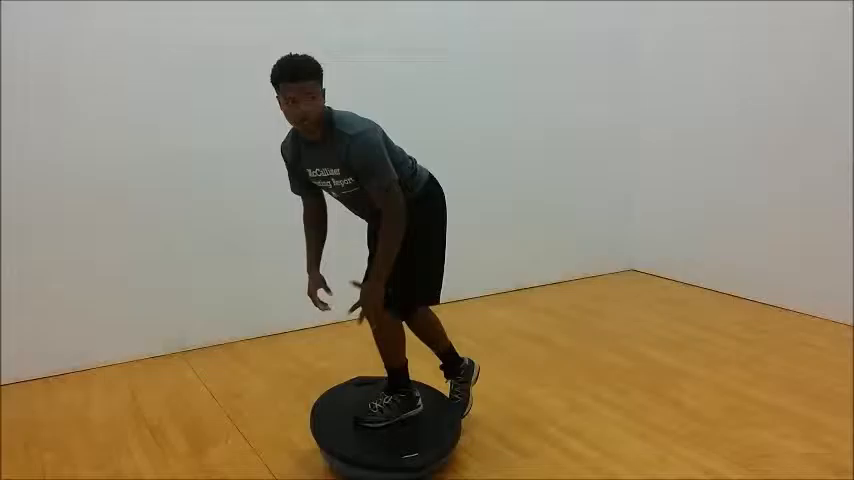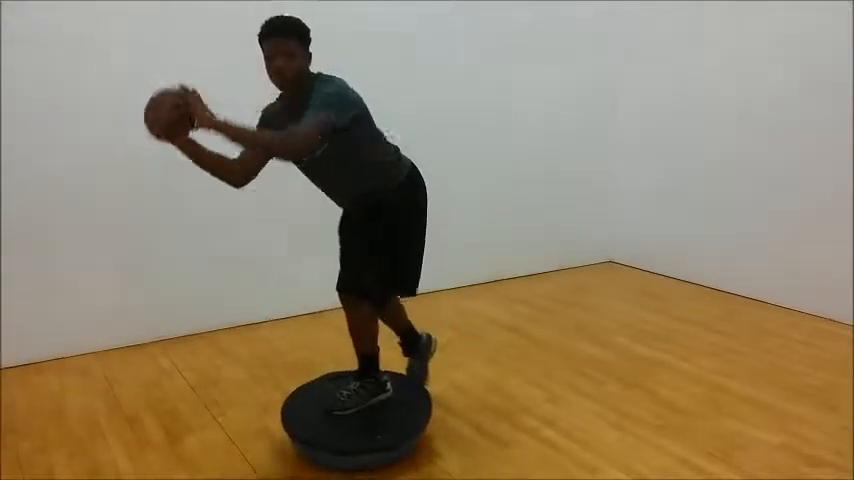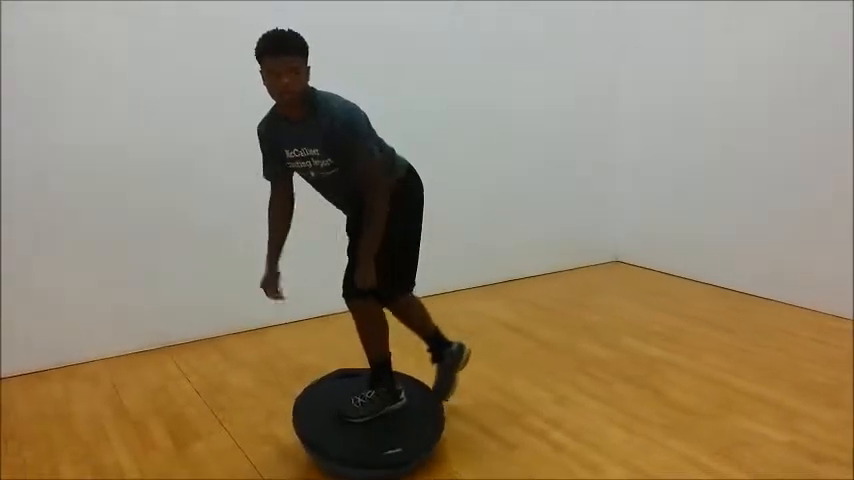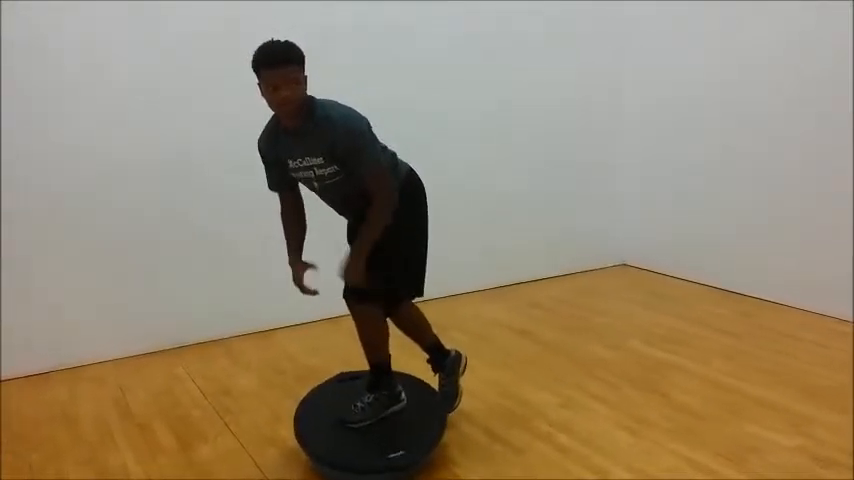
dt=0.7s
person 1, frame 1
left shoulder: (358, 139)
right shoulder: (292, 150)
left elbow: (395, 212)
right elbow: (313, 207)
left wrist: (375, 282)
right wrist: (313, 269)
left hip: (418, 207)
right hip: (383, 216)
left knee: (383, 303)
right knee: (404, 303)
left ankle: (400, 395)
right ankle: (458, 368)
person 1, frame 2
left shoulder: (332, 94)
right shoulder: (275, 116)
left elbow: (297, 146)
right elbow: (239, 175)
left wrist: (217, 124)
right wrist: (183, 142)
left hip: (398, 196)
right hip: (360, 206)
left knee: (356, 291)
right knee: (367, 289)
left ankle: (370, 380)
right ankle: (415, 343)
person 1, frame 3
left shoulder: (341, 118)
right shoulder: (269, 131)
left elbow: (379, 189)
right elbow: (280, 193)
left wrist: (366, 259)
right wrist: (272, 261)
left hip: (397, 196)
right hip: (360, 208)
left knee: (362, 291)
right knee: (388, 290)
left ankle: (384, 388)
right ankle: (445, 349)
person 1, frame 4
left shoulder: (343, 123)
right shoulder: (270, 142)
left elbow: (386, 192)
right elbow: (290, 202)
left wrist: (359, 255)
right wrist: (295, 259)
left hip: (399, 201)
right hip: (361, 211)
left knee: (362, 294)
right knee: (387, 297)
left ankle: (383, 390)
right ankle: (444, 360)
